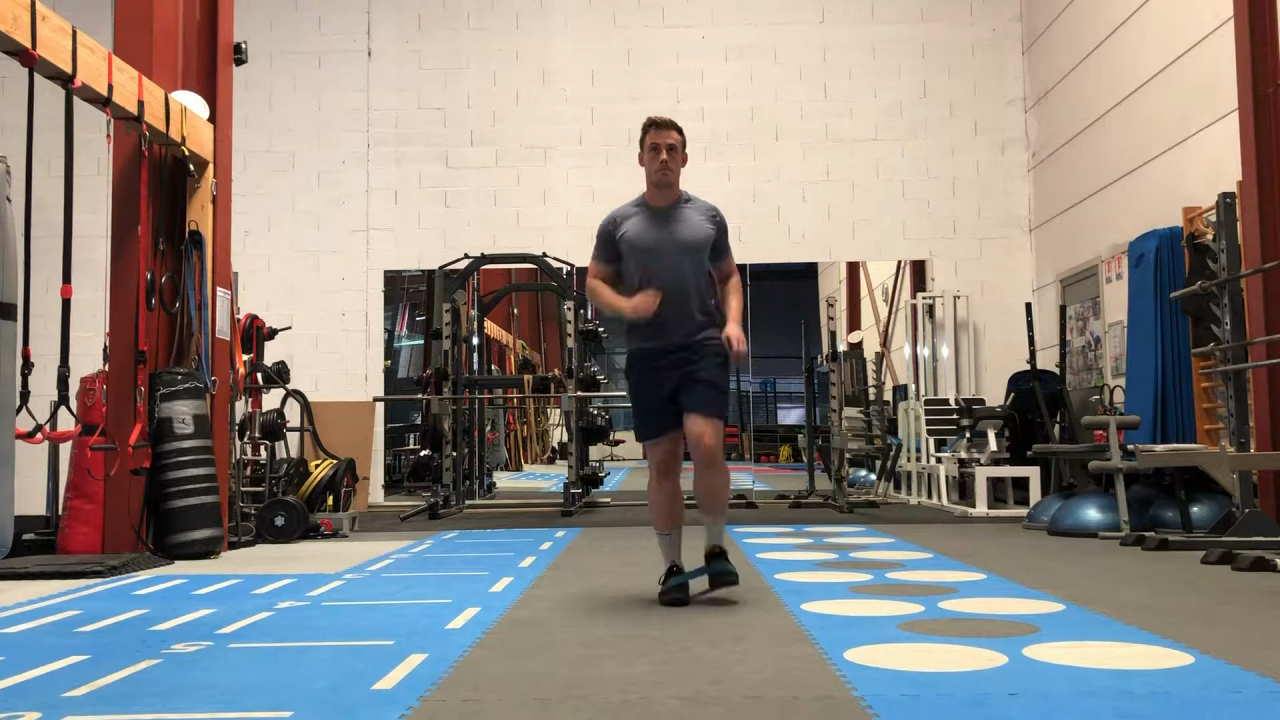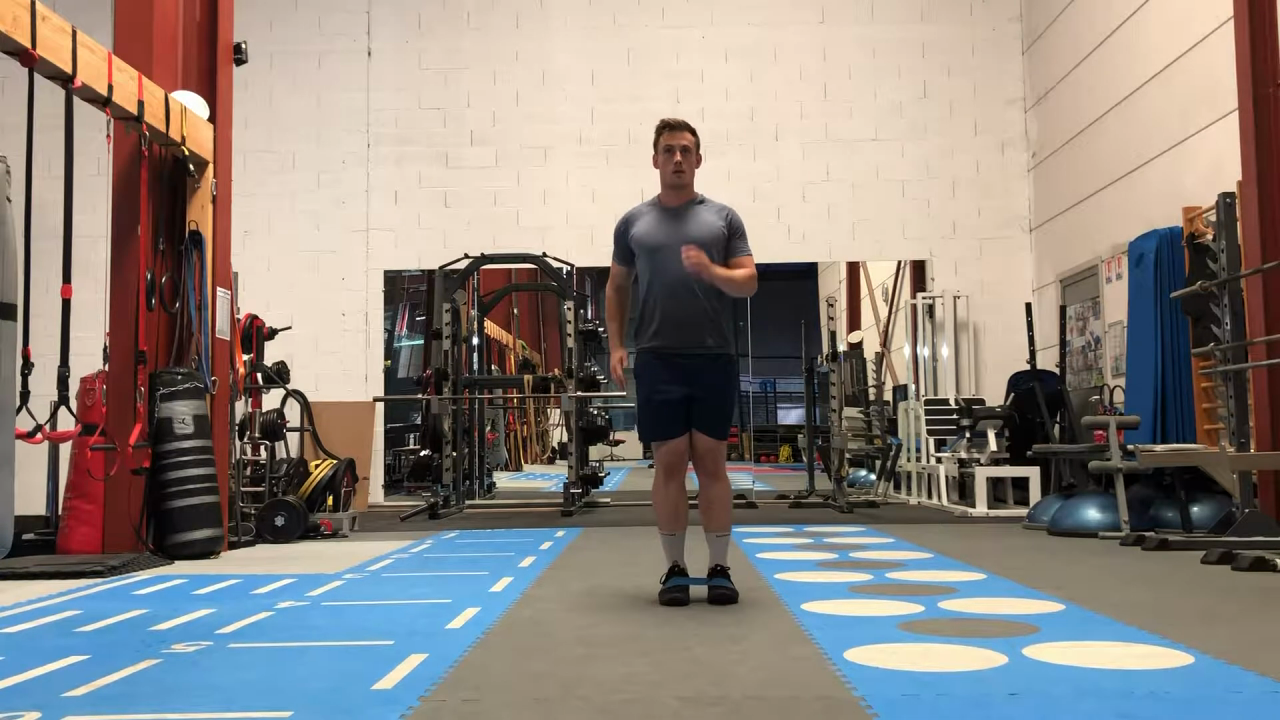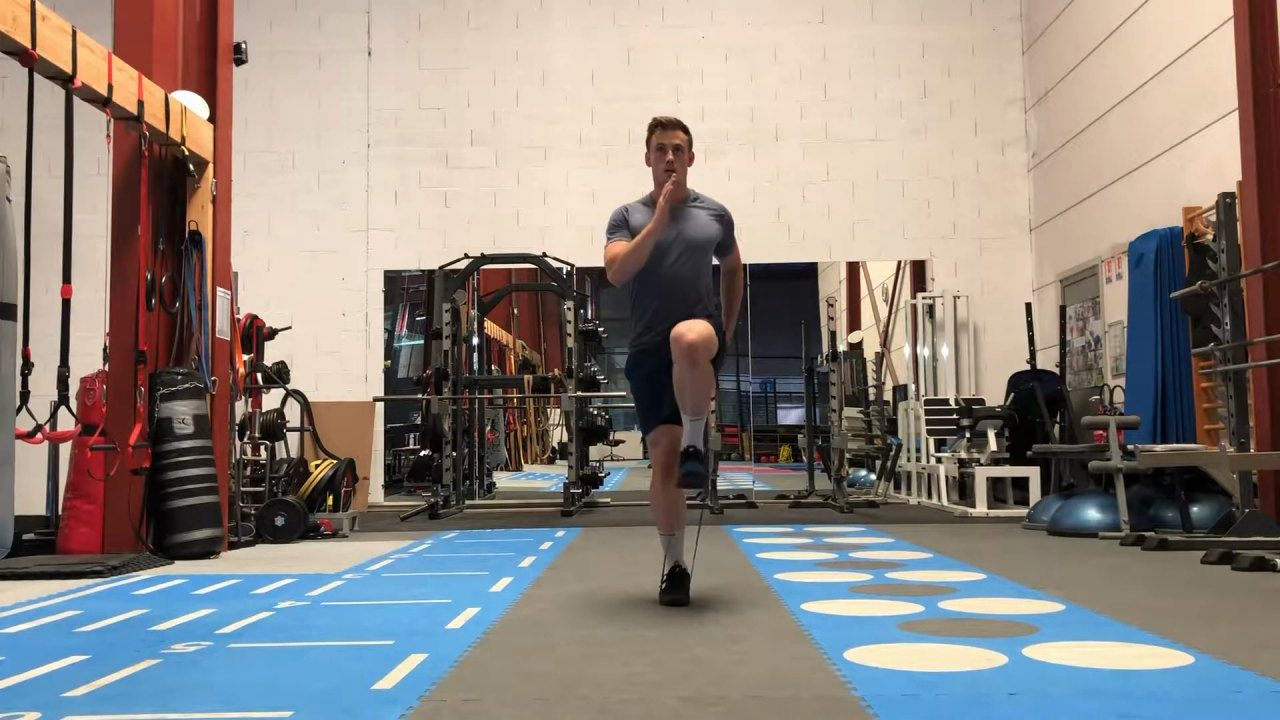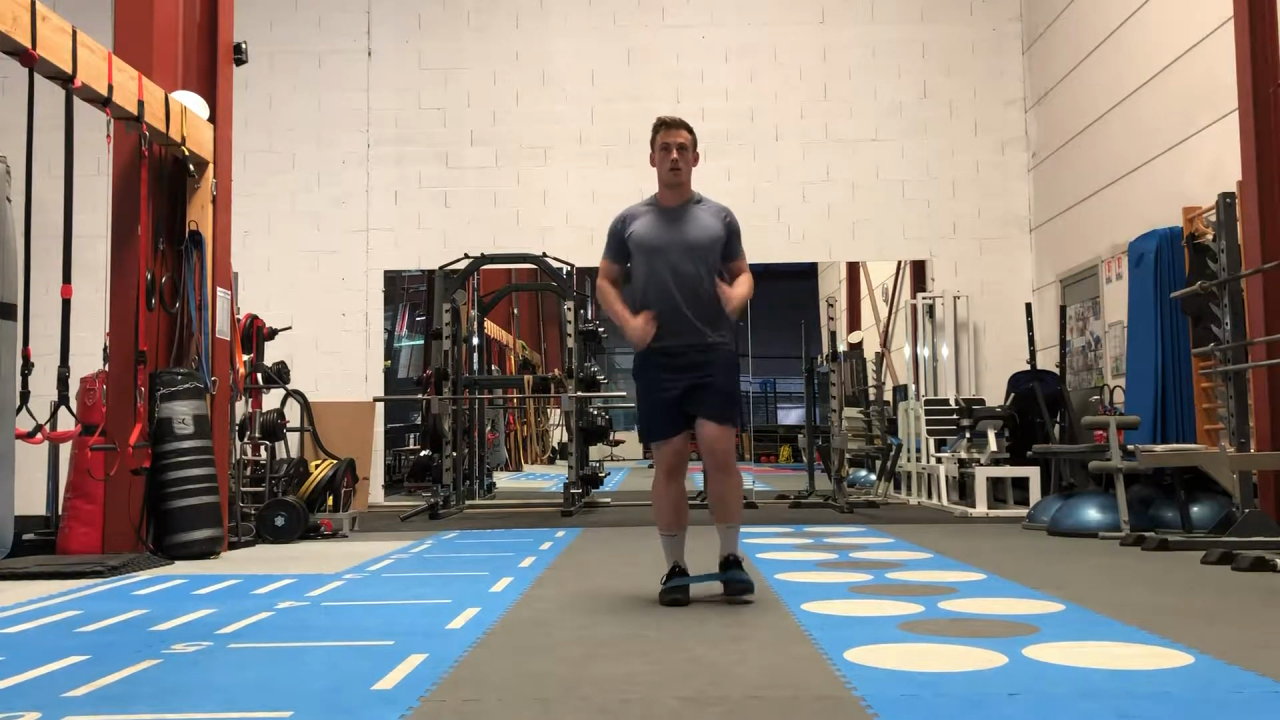
dt=0.7s
person 1, frame 1
left shoulder: (708, 216)
right shoulder: (618, 222)
left elbow: (728, 276)
right elbow: (595, 282)
left wrist: (733, 323)
right wrist: (624, 305)
left hip: (703, 349)
right hip: (649, 358)
left knee: (706, 449)
right knee: (664, 462)
left ankle: (716, 551)
right ankle: (672, 568)
person 1, frame 2
left shoulder: (723, 217)
right shoulder: (633, 222)
left elbow: (749, 282)
right elbow: (616, 288)
left wrist: (712, 270)
right wrist: (616, 347)
left hip: (713, 358)
right hip: (656, 360)
left knee: (711, 463)
right knee: (669, 464)
left ankle: (719, 568)
right ankle: (675, 568)
person 1, frame 3
left shoulder: (715, 214)
right shoulder: (628, 215)
left elbow: (733, 270)
right elbow: (615, 271)
left wrist: (726, 328)
right wrist: (657, 221)
left hip: (699, 331)
right hip: (648, 348)
left knee: (686, 340)
right knee: (662, 458)
left ankle: (694, 445)
right ankle: (674, 568)
person 1, frame 4
left shoulder: (720, 217)
right shoulder: (630, 221)
left elbow: (742, 274)
right elbow: (605, 282)
left wrist: (737, 296)
right wrist: (628, 321)
left hip: (713, 351)
right hip: (656, 358)
left knee: (720, 454)
right knee: (669, 463)
left ankle: (731, 556)
right ankle: (675, 568)
